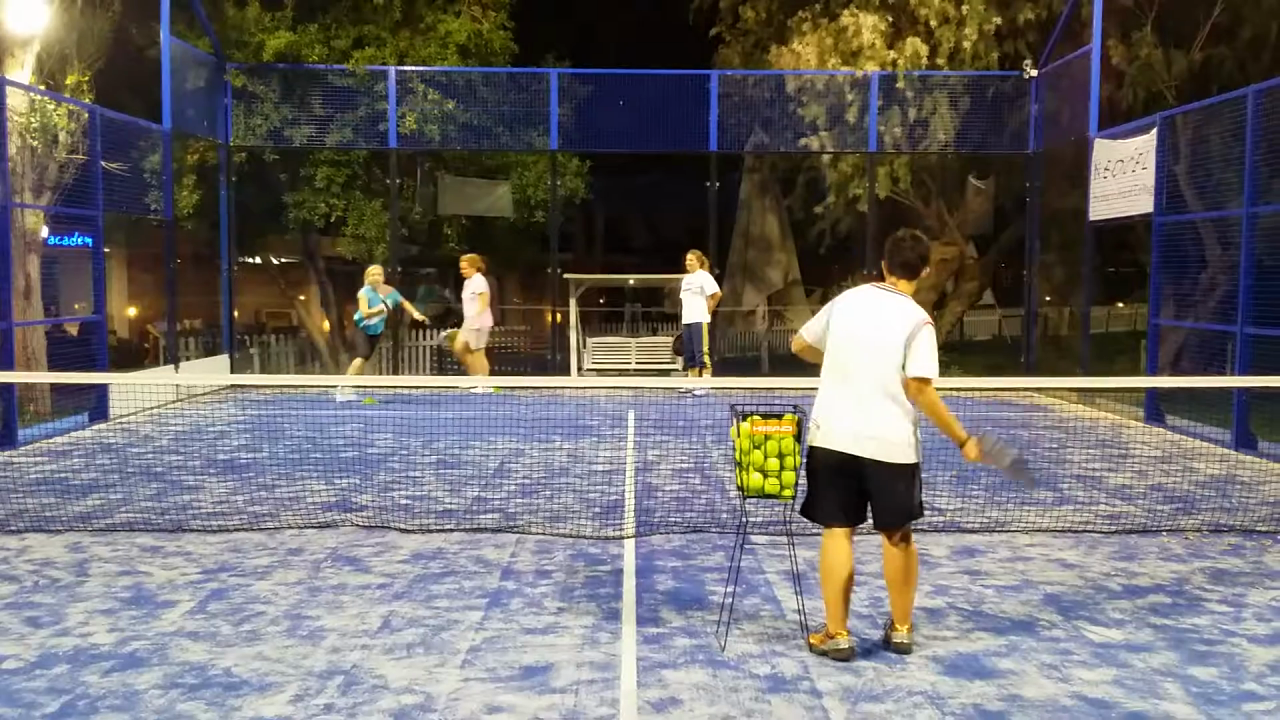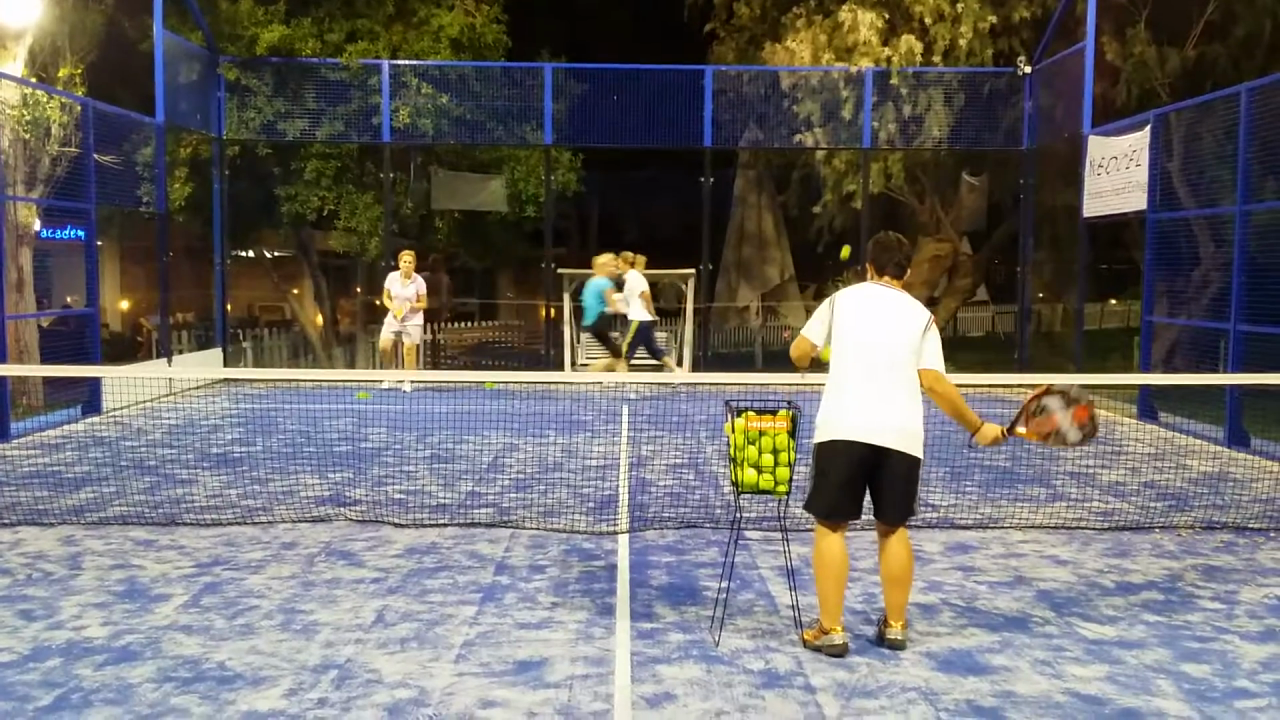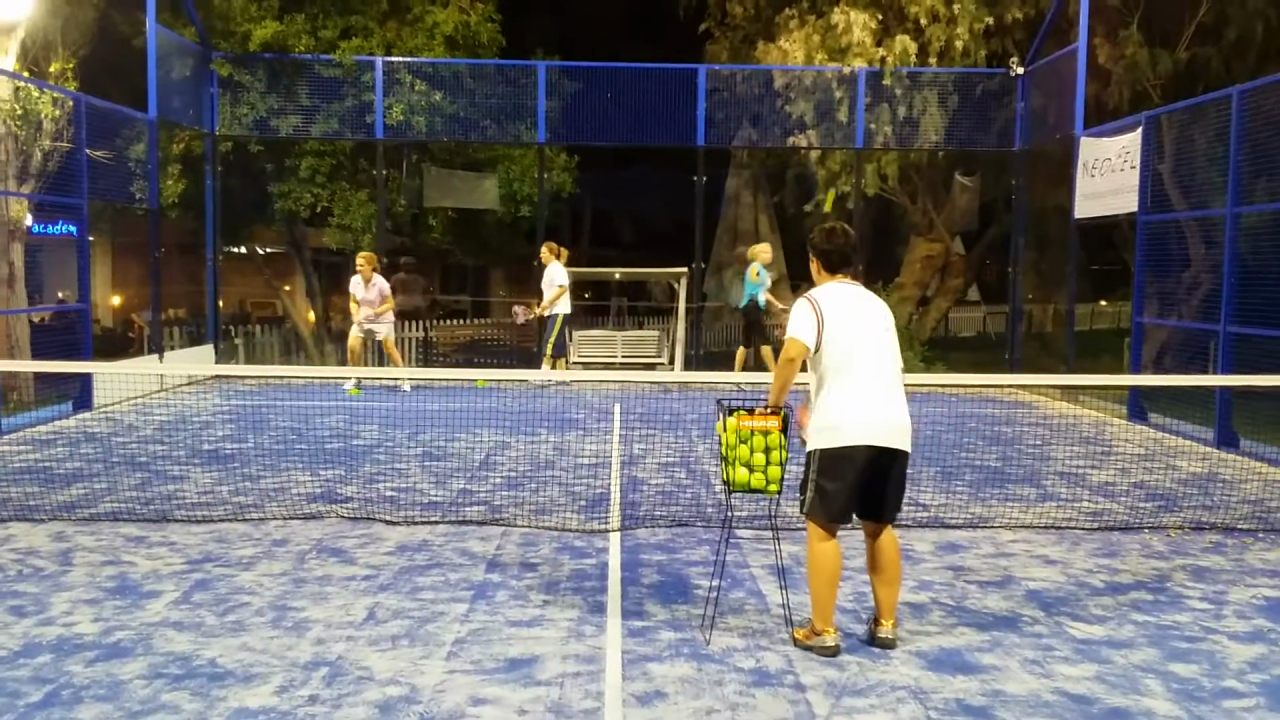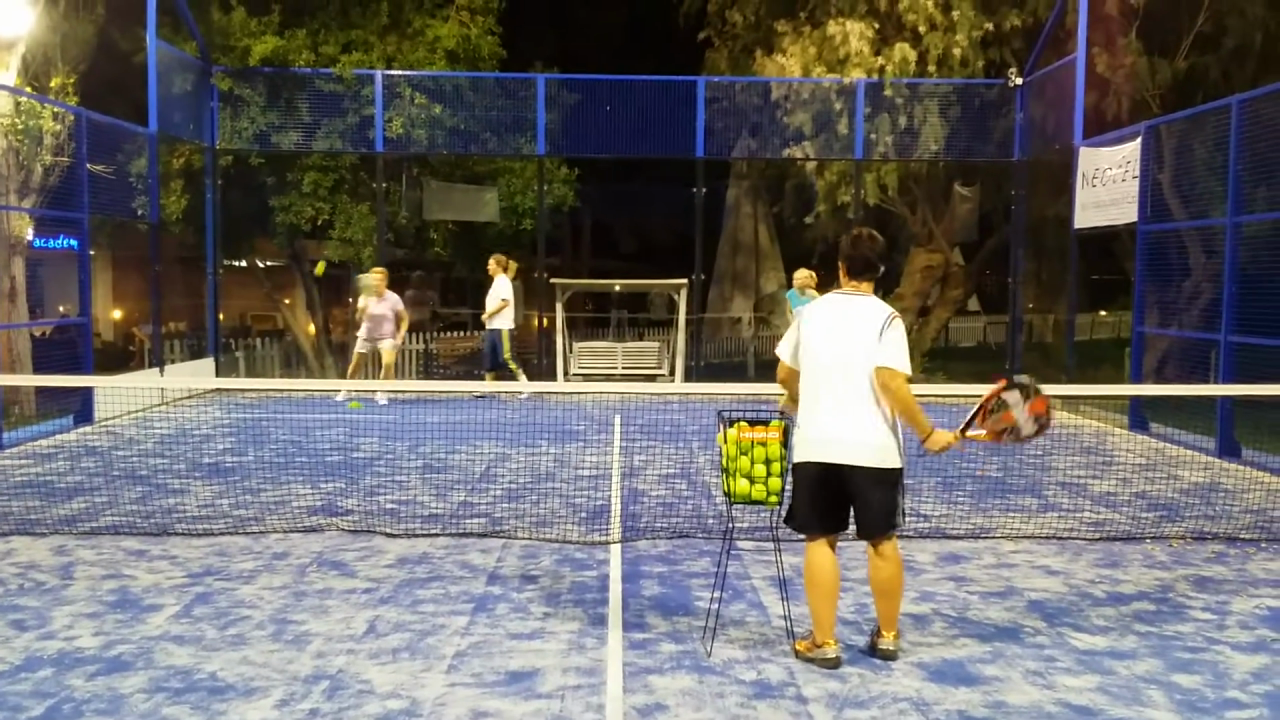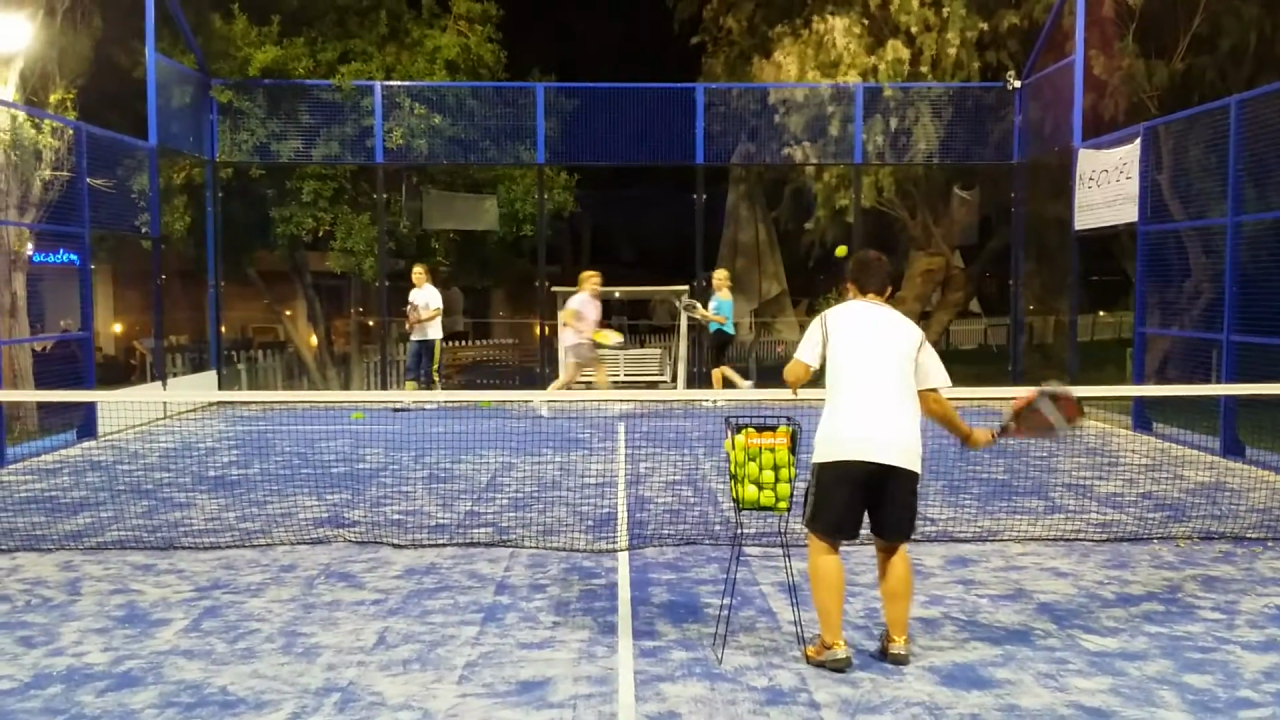
dt=1s
person 1, frame 1
left shoulder: (846, 299)
right shoulder: (916, 320)
left elbow: (800, 345)
right elbow: (920, 389)
right wrist: (960, 437)
left hip: (832, 436)
right hip: (890, 444)
left knee: (836, 533)
right knee: (898, 535)
left ankle: (836, 634)
right ankle: (901, 629)
person 1, frame 2
left shoulder: (842, 298)
right shoulder: (920, 315)
left elbow: (799, 351)
right elbow: (934, 383)
left wrist: (808, 360)
right wrist: (977, 427)
left hip: (843, 428)
right hip: (900, 435)
left knee: (830, 527)
right knee: (892, 529)
left ankle: (830, 630)
right ankle: (894, 626)
person 1, frame 3
left shoulder: (814, 301)
right shoulder: (878, 304)
left elbow: (792, 355)
left wrist: (773, 404)
left hip: (842, 430)
right hip: (893, 429)
left knee: (821, 527)
right knee: (879, 528)
left ankle: (822, 631)
right ankle: (885, 624)
person 1, frame 4
left shoulder: (811, 311)
right shoulder: (885, 317)
left elbow: (785, 375)
right elbow: (889, 382)
left wrist: (796, 400)
right wrist: (928, 433)
left hip: (816, 445)
right hip: (873, 449)
left knee: (820, 541)
right knee: (882, 541)
left ankle: (823, 642)
right ankle: (887, 636)
person 1, frame 5
left shoulder: (833, 317)
right shoulder: (911, 330)
left elbow: (795, 374)
right elbow: (932, 400)
left wrist: (792, 381)
right wrist: (968, 433)
left hip: (843, 446)
right hip: (900, 451)
left knee: (823, 542)
right knee: (892, 545)
left ankle: (832, 645)
right ankle: (897, 641)
